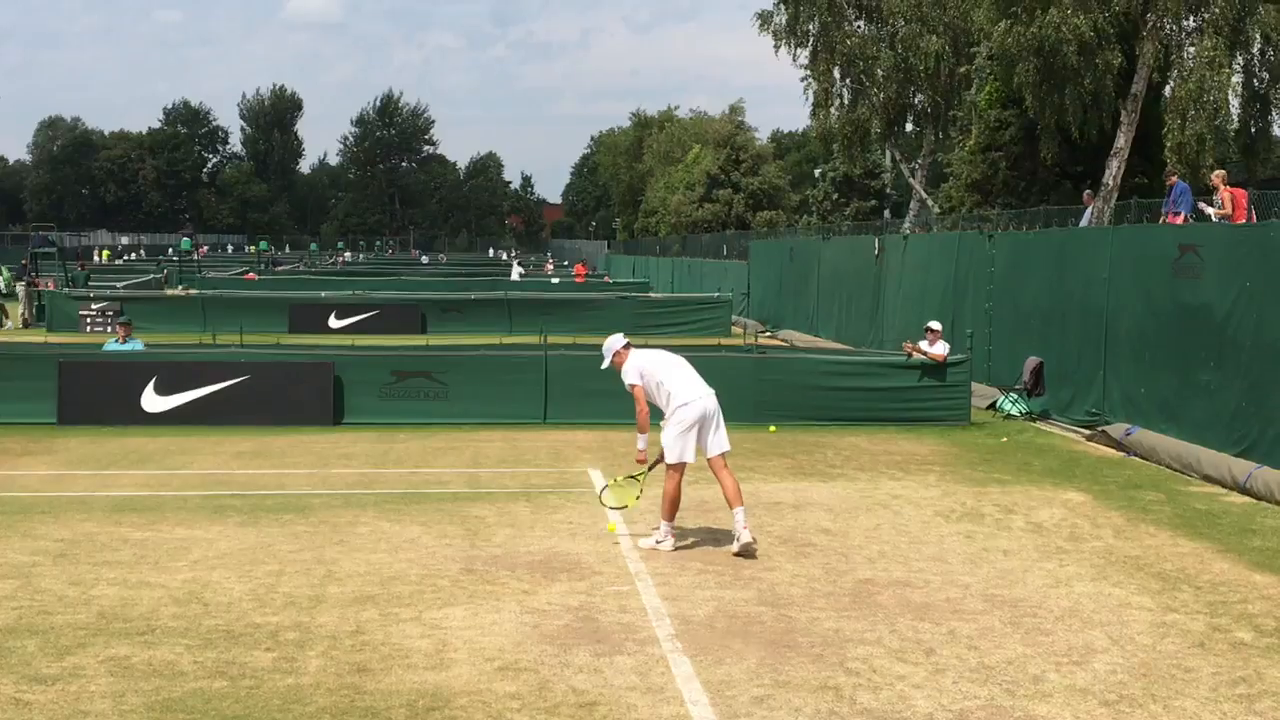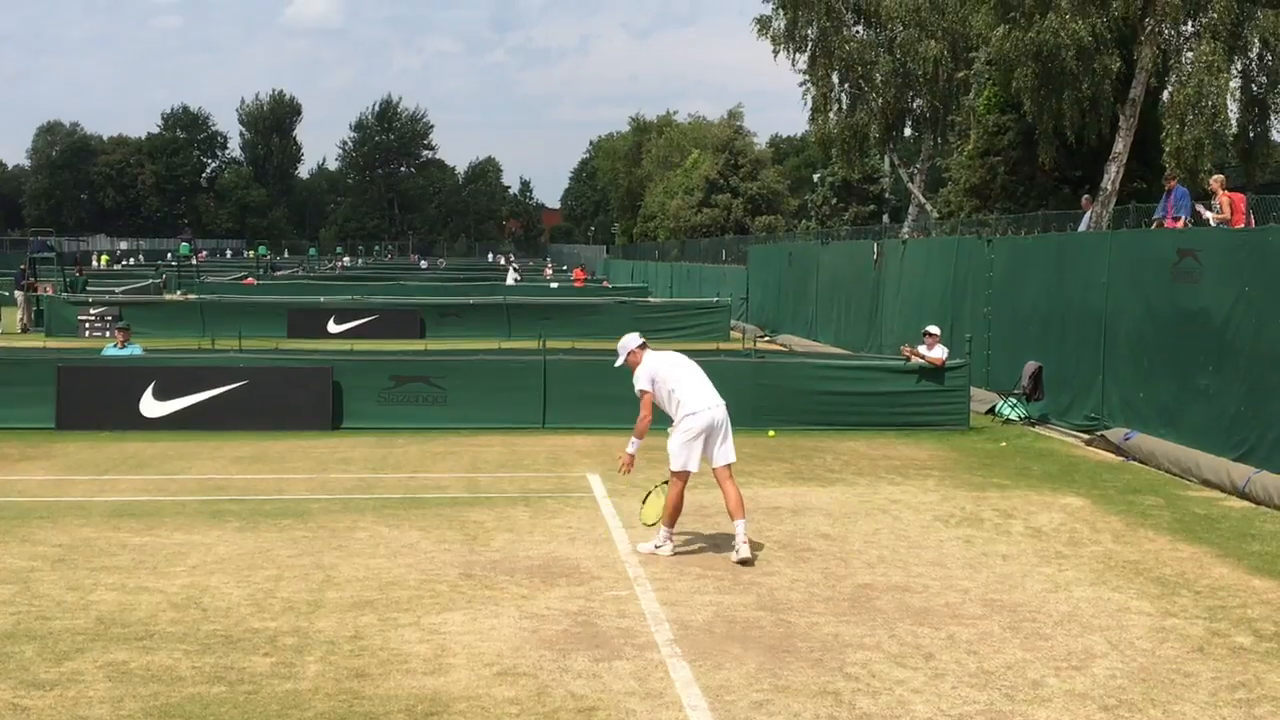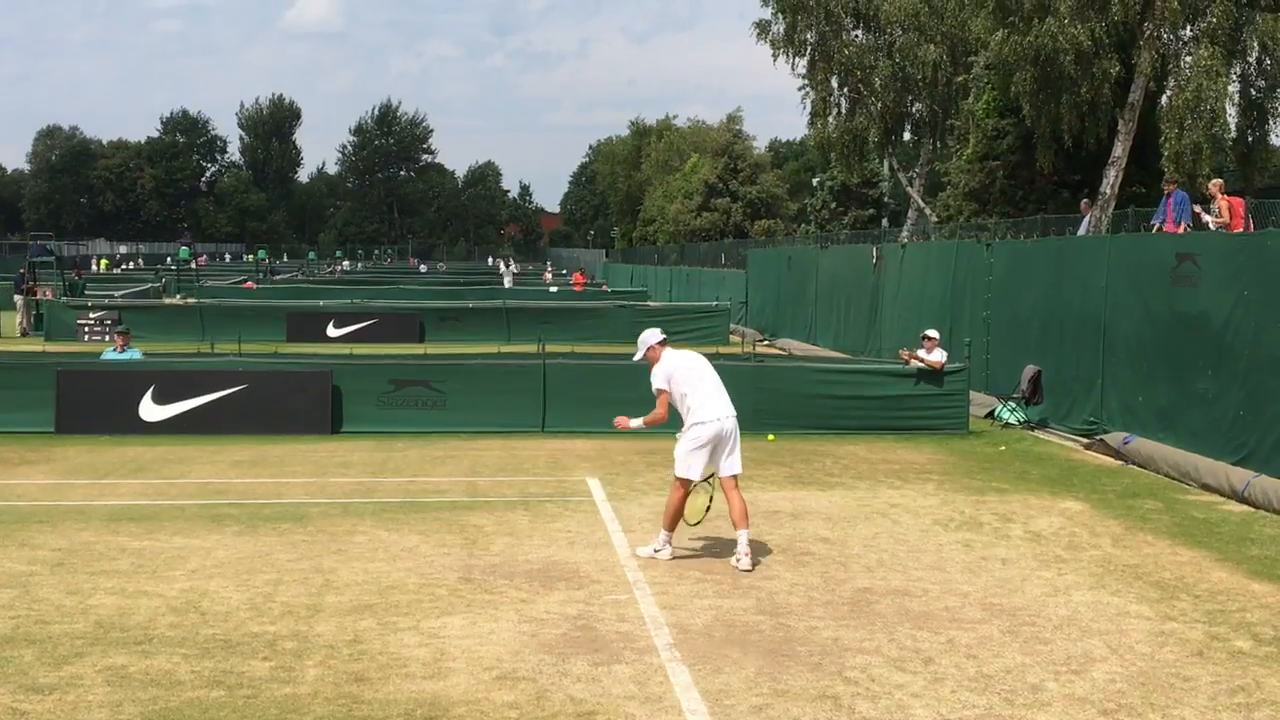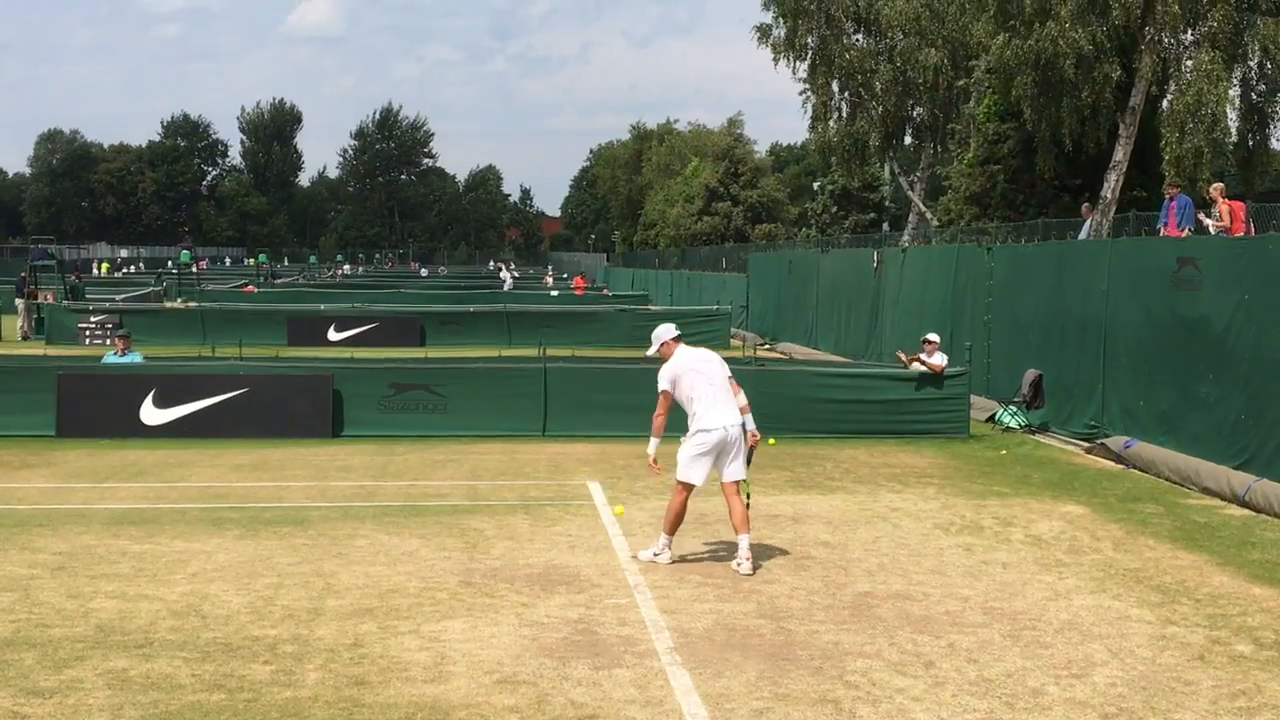
dt=0.2s
person 1, frame 1
left shoulder: (630, 366)
right shoulder: (656, 355)
left elbow: (643, 409)
left wrist: (641, 447)
right wrist: (669, 442)
left hip: (686, 407)
right hip: (708, 400)
left knee: (674, 473)
right knee: (721, 467)
left ankle: (665, 536)
right ankle: (742, 529)
person 1, frame 2
left shoulder: (643, 370)
right shoulder: (673, 356)
left elbow: (646, 416)
left wrist: (631, 451)
left hip: (693, 417)
right hip: (717, 410)
left knee: (678, 480)
right knee: (725, 478)
left ankle: (664, 541)
right ankle: (742, 543)
person 1, frame 3
left shoulder: (661, 368)
right shoulder: (694, 356)
left elbow: (661, 414)
left wrist: (632, 423)
left hip: (702, 425)
right hip: (728, 420)
left knee: (680, 486)
right knee: (731, 488)
left ankle: (662, 545)
right ankle: (743, 551)
person 1, frame 4
left shoulder: (670, 368)
right shoulder: (711, 355)
left elbow: (661, 414)
right elbow: (737, 393)
left wrist: (652, 450)
right wrist: (751, 427)
left hip: (706, 431)
right hip: (733, 428)
left knee: (681, 491)
right knee: (733, 493)
left ankle: (662, 549)
right ankle: (744, 556)
